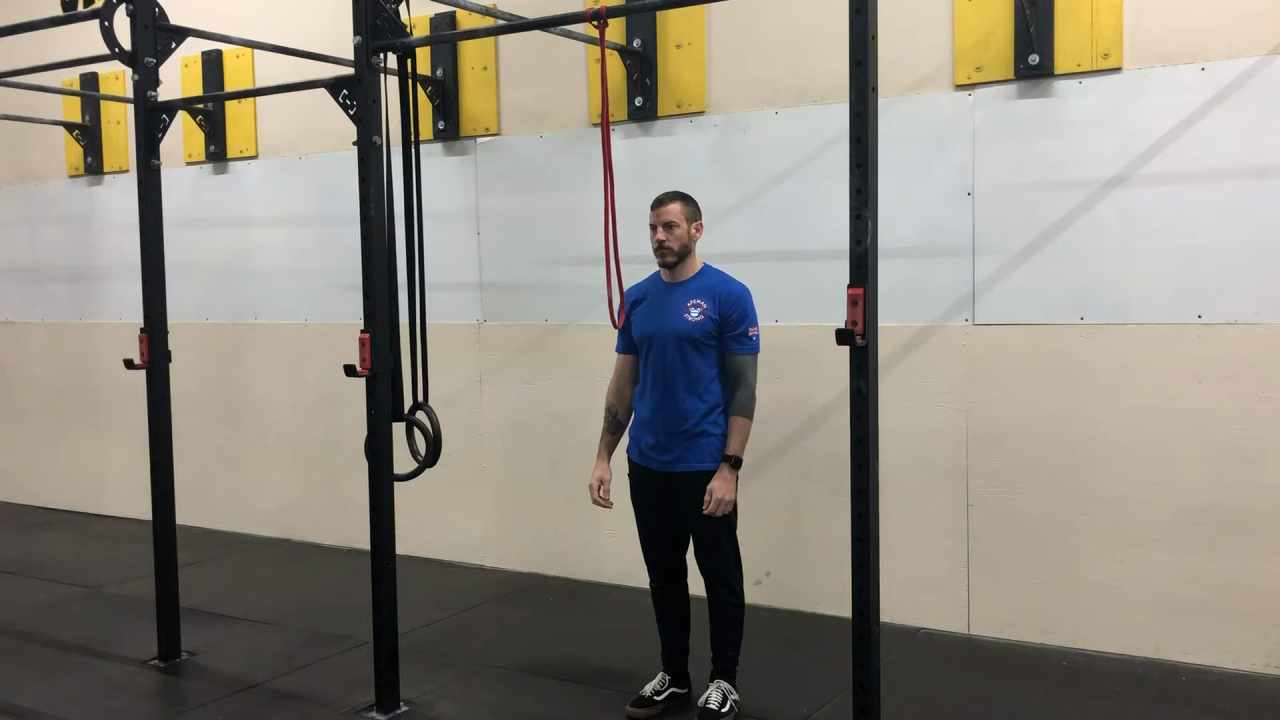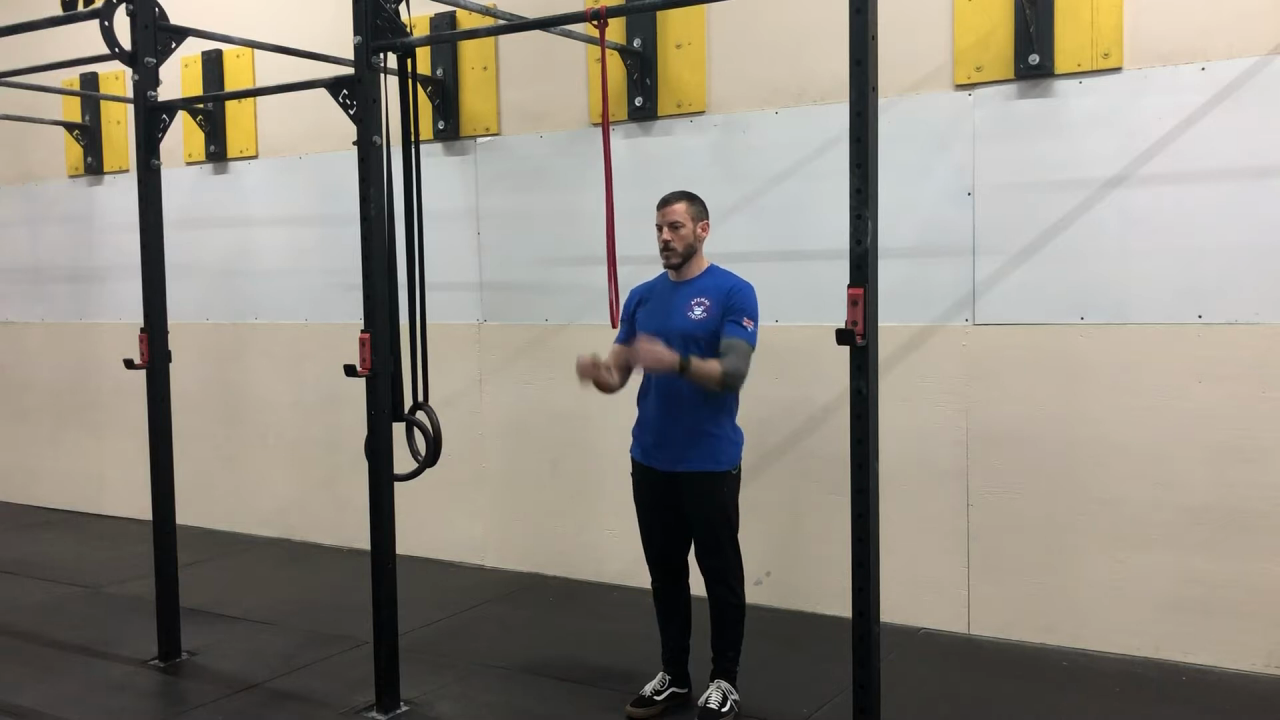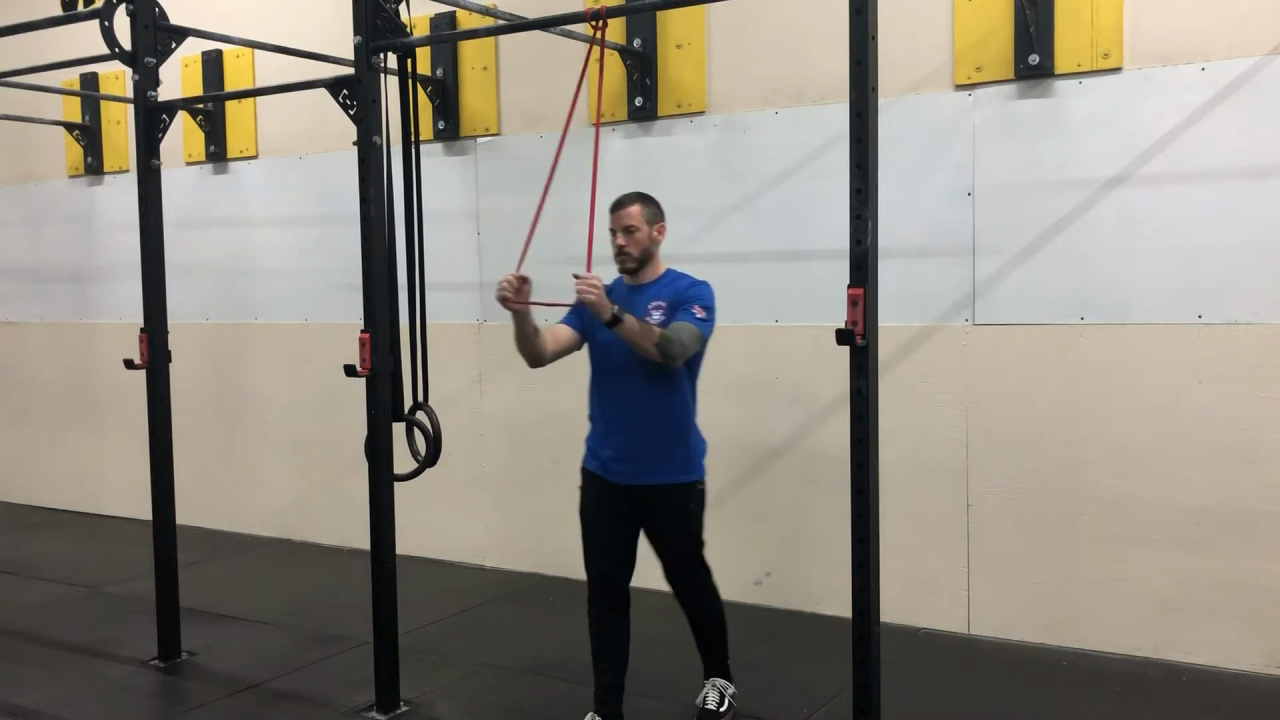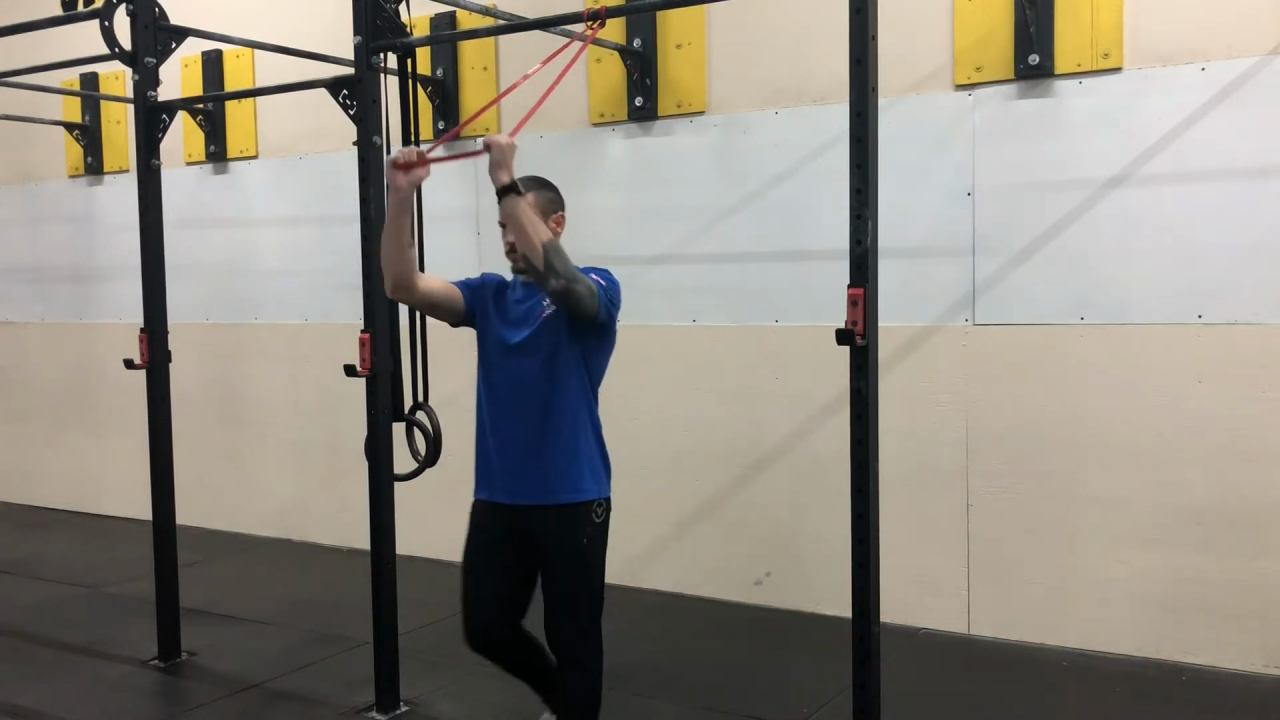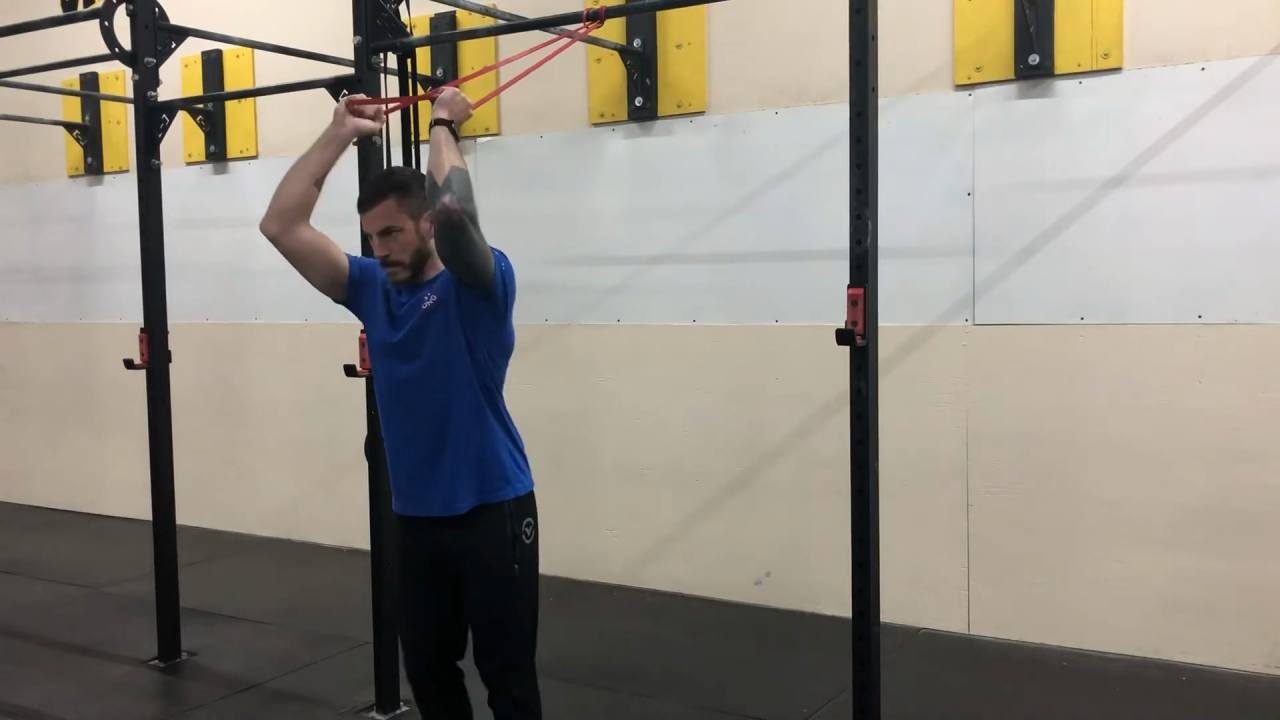
dt=1s
person 1, frame 1
left shoulder: (727, 295)
right shoulder: (637, 299)
left elbow: (743, 388)
right elbow: (623, 385)
left wrist: (729, 467)
right wrist: (603, 456)
left hip: (704, 466)
right hip: (648, 464)
left knee: (720, 576)
right knee: (664, 575)
right ankle: (673, 676)
person 1, frame 2
left shoulder: (732, 293)
right shoulder: (641, 297)
left elbow: (733, 372)
right elbow: (619, 372)
left wrist: (675, 362)
right wrist: (599, 371)
left hip: (710, 463)
right hip: (650, 461)
left knee: (720, 574)
right knee: (665, 573)
right ankle: (673, 675)
person 1, frame 3
left shoulder: (691, 293)
right shoulder: (598, 298)
left elbow: (672, 351)
right elbow: (540, 354)
left wrist: (612, 313)
right wrist: (521, 314)
left hip: (672, 475)
right hip: (604, 473)
left knee: (690, 584)
right knee: (604, 592)
person 1, frame 4
left shoulder: (596, 287)
right shoulder: (489, 295)
left elbow: (557, 278)
right elbow: (405, 288)
left wrist: (504, 185)
right wrist: (401, 198)
left hip: (571, 498)
right hip: (497, 497)
left knee: (572, 636)
right knee: (487, 629)
person 1, frame 5
left shoulder: (482, 281)
right shoulder: (370, 288)
left elbow: (454, 209)
right elbow: (281, 224)
left wrist: (443, 123)
right wrist: (341, 132)
left hip: (492, 511)
right hip: (417, 516)
right knee: (428, 666)
